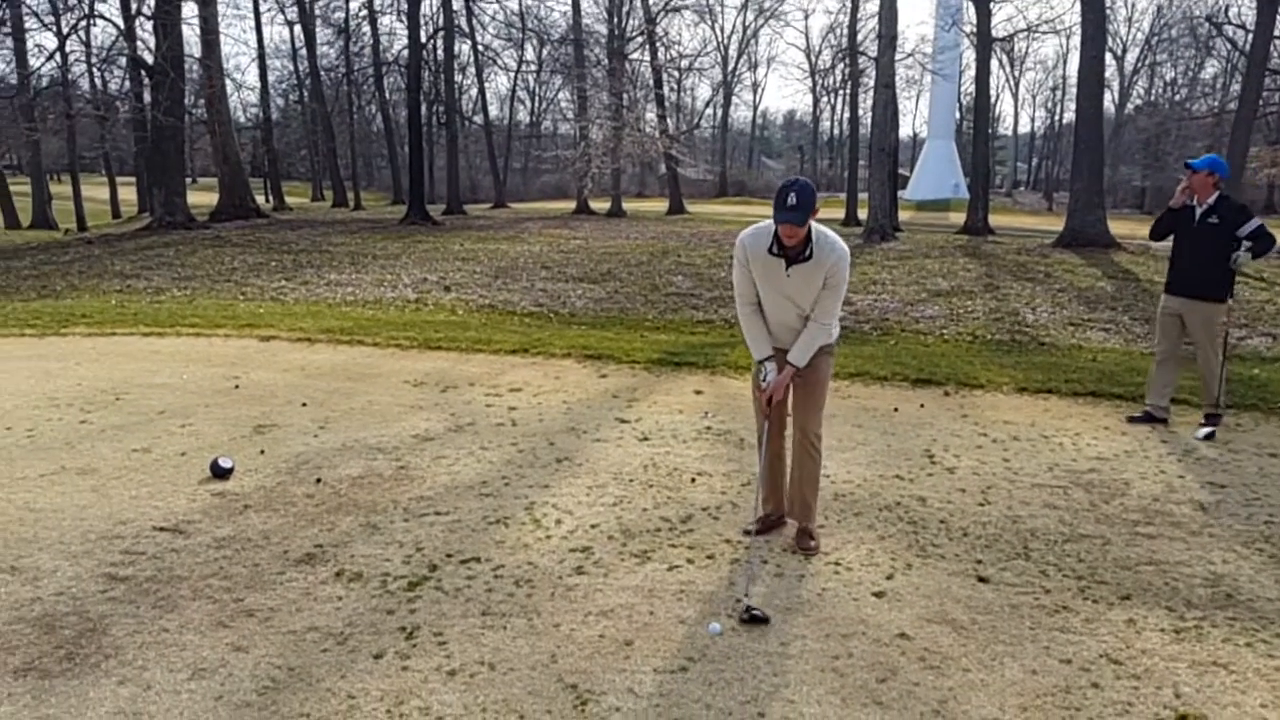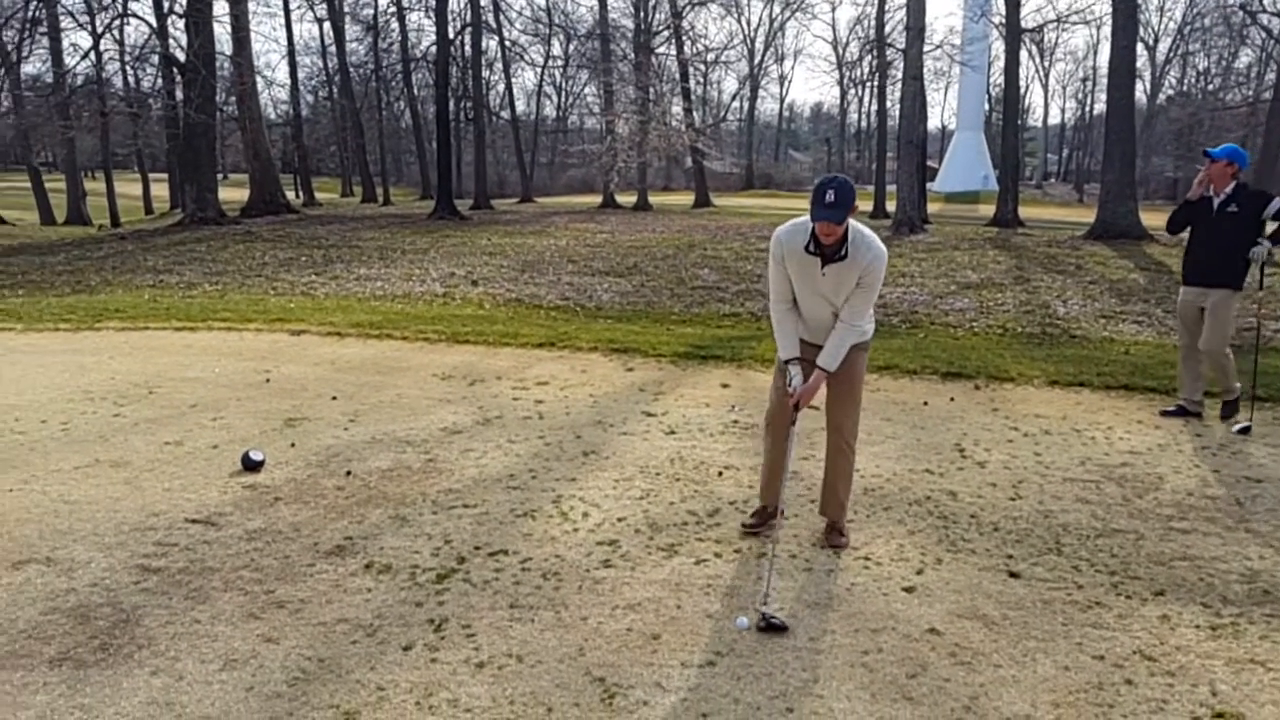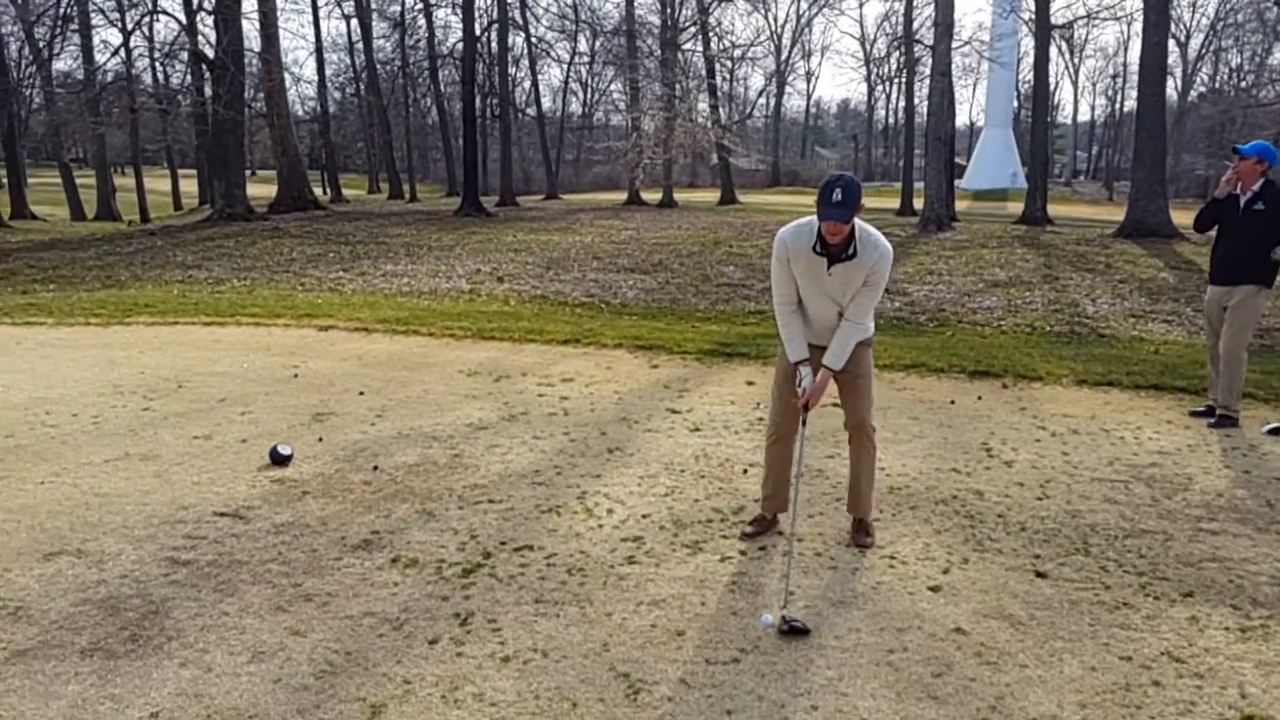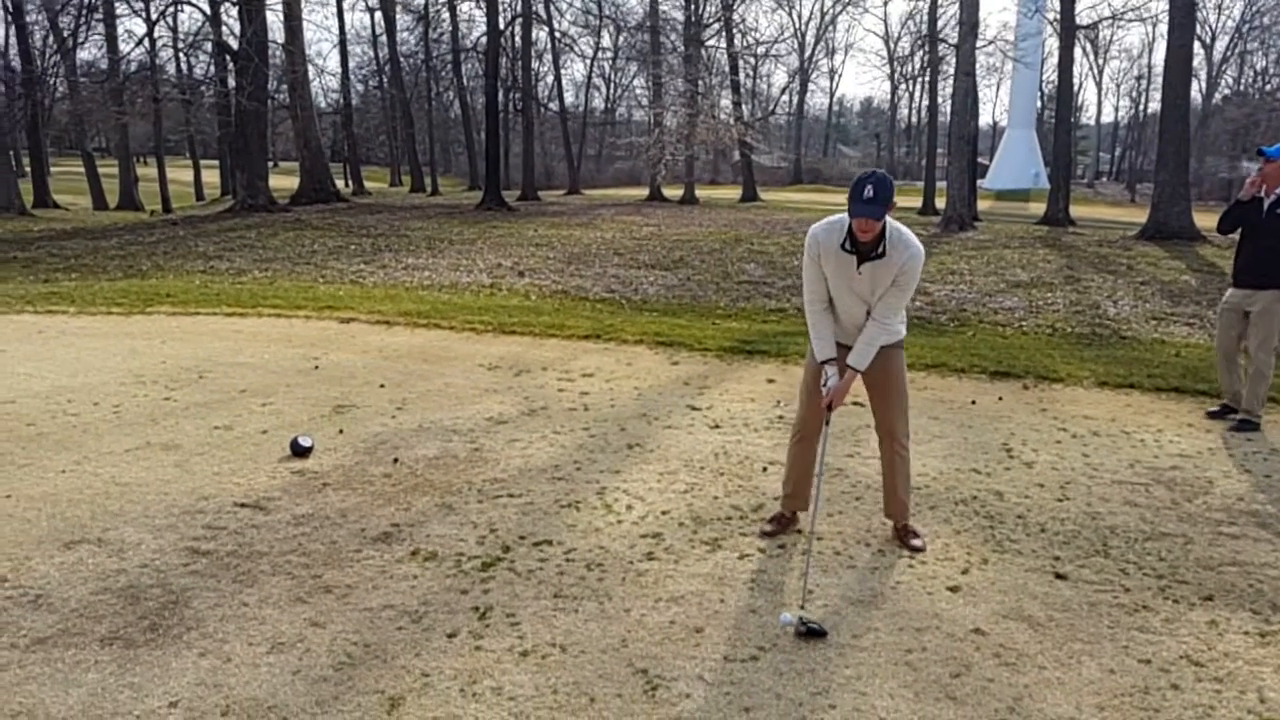
dt=0.4s
person 1, frame 1
left shoulder: (835, 253)
right shoulder: (748, 243)
left elbow: (821, 321)
right elbow: (746, 306)
left wrist: (788, 371)
right wrist: (766, 361)
left hip: (814, 349)
right hip: (768, 346)
left knee: (807, 432)
right knee: (768, 430)
left ankle: (805, 521)
right ankle: (773, 508)
person 1, frame 2
left shoulder: (872, 253)
right shoulder: (785, 239)
left elbow: (851, 321)
right elbow: (781, 304)
left wrist: (819, 377)
right wrist: (792, 363)
left hip: (849, 345)
right hip: (799, 339)
left knee: (842, 431)
right knee: (776, 418)
left ankle: (835, 517)
right ankle: (768, 505)
person 1, frame 3
left shoulder: (878, 251)
right shoulder: (788, 240)
left elbow: (855, 319)
right elbow: (785, 306)
left wrist: (825, 376)
right wrist: (801, 365)
left hip: (852, 343)
right hip: (800, 340)
left knee: (861, 426)
right knee: (780, 427)
left ankle: (861, 516)
right ankle: (770, 510)
person 1, frame 4
left shoulder: (909, 251)
right shoulder: (820, 237)
left elbow: (883, 320)
right elbow: (816, 305)
left wrist: (849, 376)
right wrist: (828, 364)
left hip: (883, 345)
right hip: (830, 341)
left knee: (894, 433)
right knee: (805, 427)
left ankle: (900, 520)
right ankle: (790, 509)
person 2, frame 1
left shoulder: (1232, 211)
right shoulder: (1184, 209)
left elbow: (1267, 239)
right elbow: (1156, 234)
left wrist: (1248, 252)
right wrist: (1174, 204)
left hip: (1207, 299)
right hip: (1172, 295)
left knee: (1208, 356)
right knee: (1164, 353)
left ankle: (1213, 409)
right ankle: (1157, 409)
person 2, frame 2
left shoulder: (1251, 199)
right shoulder: (1201, 199)
right elbow: (1173, 227)
right wrist: (1192, 196)
left hip: (1224, 288)
right hip: (1191, 286)
left knee: (1213, 345)
right knee: (1188, 346)
left ankle: (1231, 394)
right ankle: (1190, 402)
person 2, frame 3
right shoulder: (1229, 196)
right elbow: (1200, 225)
right wrist: (1219, 194)
left hip: (1251, 286)
right hip: (1218, 284)
left knee: (1233, 348)
right knee: (1215, 348)
left ankle: (1229, 410)
right ankle: (1217, 402)
person 2, frame 4
right shoulder: (1253, 200)
right elbow: (1224, 227)
right wrist: (1244, 197)
right hip: (1239, 286)
right knee: (1225, 346)
left ankle: (1251, 413)
right ankle: (1234, 400)
